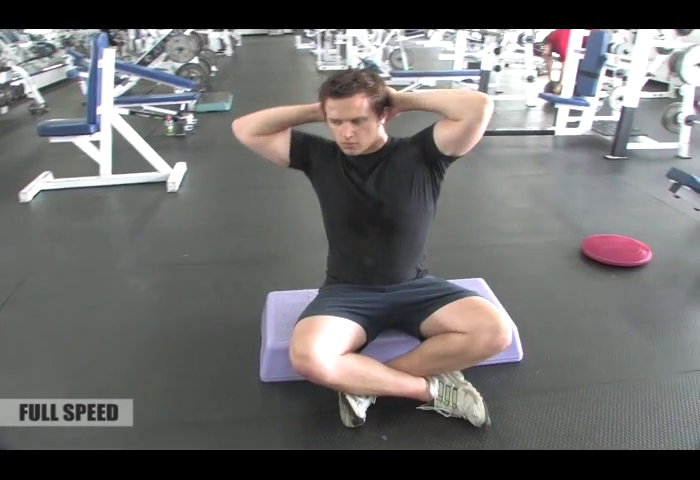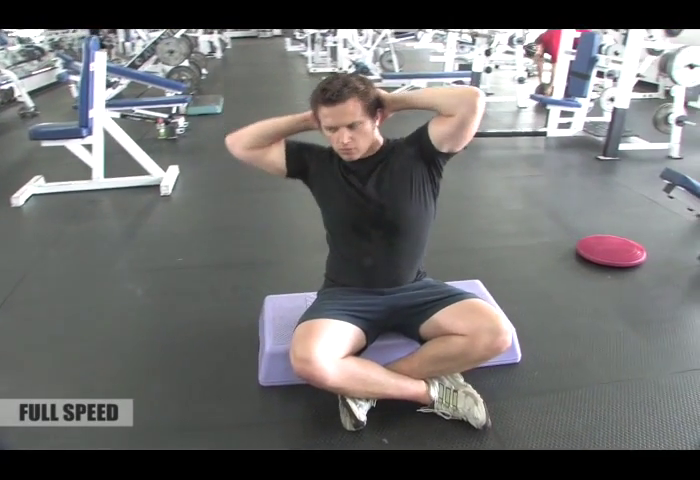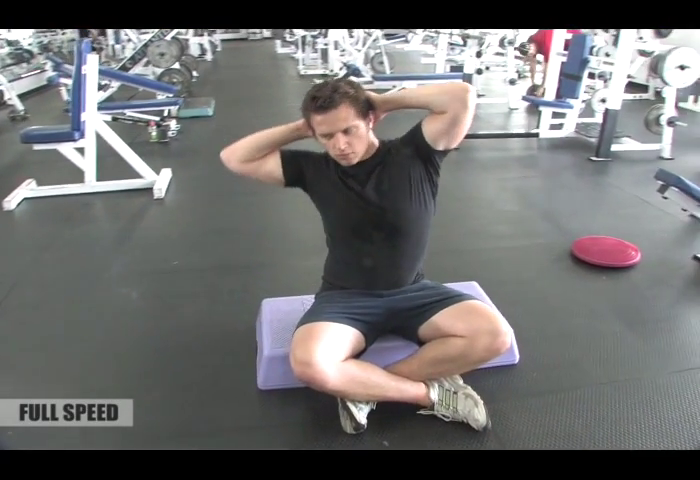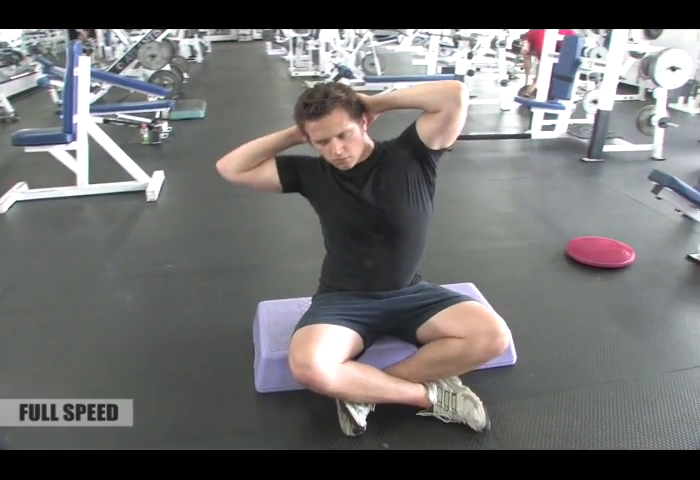
dt=0.1s
person 1, frame 1
left shoulder: (420, 154)
right shoulder: (319, 156)
left elbow: (479, 107)
right elbow: (245, 130)
left wrist: (404, 100)
right wrist: (312, 111)
left hip: (414, 287)
right hip: (348, 292)
left knee: (495, 332)
right knee: (307, 357)
left ankle: (364, 381)
right ankle: (429, 389)
person 1, frame 2
left shoulder: (417, 154)
right shoulder: (316, 162)
left elbow: (472, 102)
right elbow: (239, 144)
left wrist: (396, 101)
right wrist: (306, 119)
left hip: (413, 290)
right hip: (346, 295)
left knee: (495, 334)
right knee: (309, 361)
left ankle: (362, 384)
right ankle: (430, 391)
person 1, frame 3
left shoulder: (414, 154)
right shoulder: (314, 168)
left elbow: (462, 97)
right elbow: (234, 159)
left wrist: (389, 100)
right wrist: (297, 130)
left hip: (412, 292)
right hip: (345, 297)
left knee: (494, 335)
right knee: (308, 364)
left ankle: (364, 387)
right ankle: (429, 393)
person 1, frame 4
left shoulder: (410, 155)
right shoulder: (310, 172)
left elbow: (456, 96)
right elbow: (230, 168)
left wrist: (381, 101)
right wrist: (292, 135)
left hip: (409, 293)
right hip: (343, 299)
left knee: (492, 336)
right knee: (308, 366)
left ankle: (362, 389)
right ankle: (428, 394)
